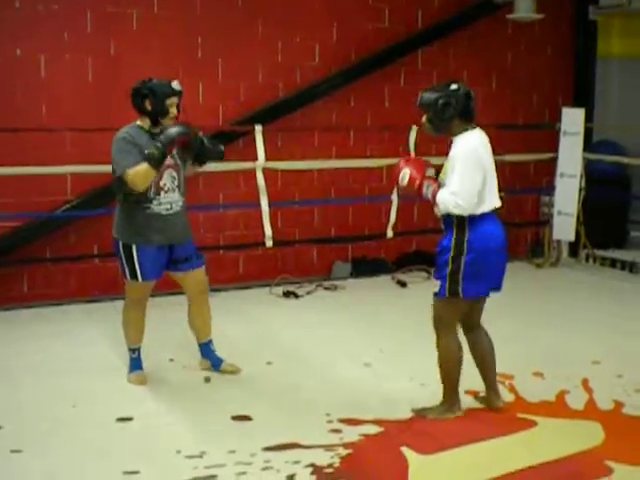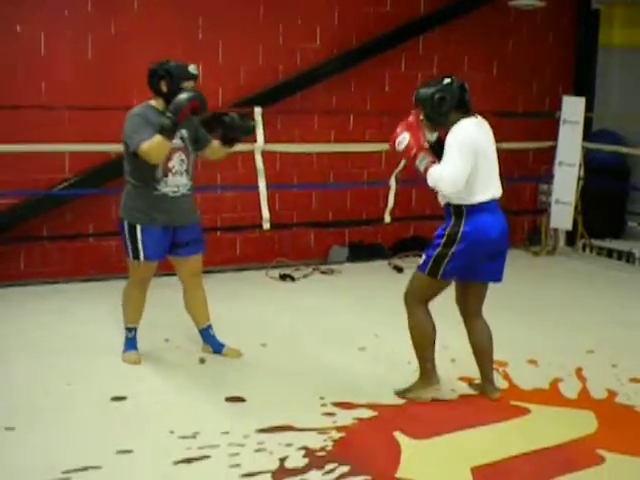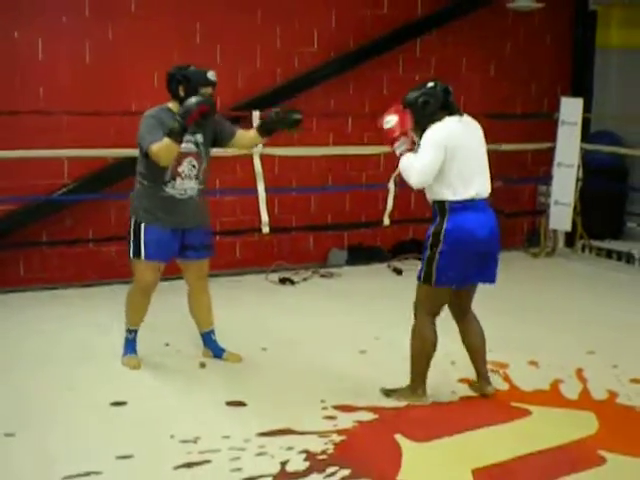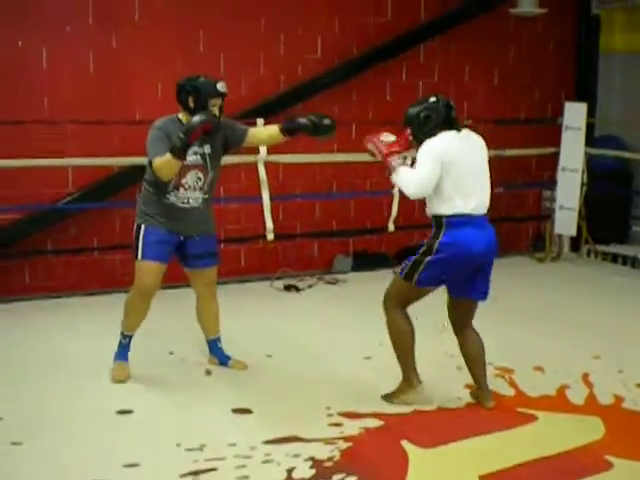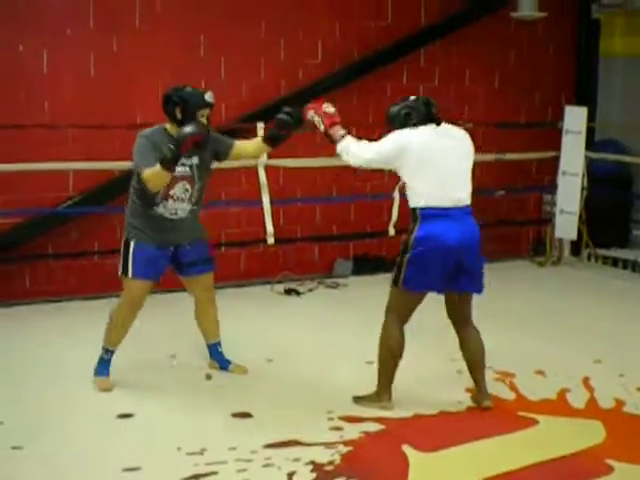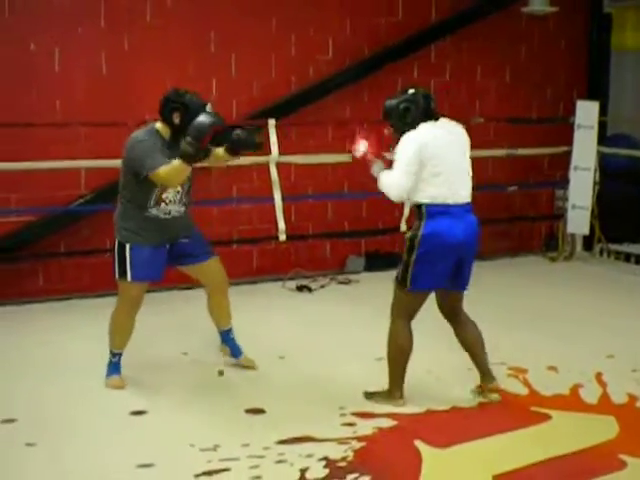
dt=0.2s
person 1, frame 1
left shoulder: (467, 147)
right shoulder: (473, 139)
left elbow: (460, 202)
left wrist: (424, 186)
right wrist: (432, 177)
left hip: (468, 238)
right hip: (486, 233)
left knee: (444, 325)
right knee: (470, 322)
left ankle: (450, 404)
right ankle: (492, 394)
person 1, frame 2
left shoulder: (463, 134)
right shoulder: (477, 125)
left elbow: (449, 184)
left wrist: (419, 154)
right wrist: (429, 143)
left hip: (467, 227)
right hip: (491, 223)
left knee: (414, 298)
right knee: (471, 311)
left ankle: (428, 380)
right ankle: (488, 383)
person 1, frame 3
left shoulder: (439, 132)
right shoulder: (470, 126)
left elbow: (417, 177)
left wrist: (400, 142)
right wrist: (414, 137)
left hip: (454, 225)
right hip: (484, 222)
left knee: (424, 313)
right knee: (462, 309)
left ankle: (416, 388)
right ankle: (483, 380)
person 1, frame 4
left shoulder: (436, 146)
right shoulder: (475, 141)
left elbow: (416, 188)
left wrist: (393, 158)
right wrist: (410, 153)
left hip: (450, 239)
right hip: (483, 237)
left knee: (393, 302)
right knee: (462, 322)
left ankle: (410, 383)
right ankle: (483, 392)
person 1, frame 5
left shoulder: (406, 140)
right shoulder: (462, 137)
left elbow: (360, 155)
left wrist: (332, 126)
left hip: (429, 234)
right hip: (466, 229)
left knee: (395, 317)
right knee: (462, 319)
left ankle: (383, 393)
right ankle: (482, 392)
person 1, frame 6
left shoulder: (415, 139)
right shoulder: (456, 131)
left elbow: (397, 191)
left wrist: (371, 160)
left hip: (433, 230)
right hip: (466, 225)
left knee: (401, 315)
right knee: (453, 311)
left ankle: (394, 391)
right ankle: (488, 379)
person 2, frame 1
left shoulder: (172, 133)
right shoulder: (127, 138)
left elbow: (183, 171)
right elbow: (137, 181)
left wrist: (201, 155)
right wrist: (161, 148)
left hip: (177, 232)
right hip: (140, 235)
left knee: (199, 288)
right knee: (137, 298)
left ankle: (208, 355)
right ankle: (135, 361)
person 2, frame 2
left shoulder: (187, 119)
right shoulder: (139, 116)
left elbow: (211, 152)
right elbow: (153, 154)
left wrist: (230, 135)
right wrist: (172, 119)
left hip: (184, 215)
right hip: (145, 216)
left knee: (193, 276)
right knee: (140, 278)
left ankle: (210, 340)
right ankle: (130, 340)
person 2, frame 3
left shoulder: (208, 121)
right shoulder: (154, 118)
left elbow: (243, 139)
right elbow: (161, 156)
left wrist: (270, 126)
right wrist: (182, 122)
left hip: (192, 217)
right hip: (154, 216)
left knee: (198, 279)
right knee: (145, 282)
left ankle: (210, 344)
right ankle: (130, 342)
person 2, frame 4
left shoulder: (220, 129)
right shoulder: (162, 129)
left elbow: (260, 135)
right elbow: (163, 171)
left wrist: (297, 126)
right wrist: (184, 140)
left hip: (198, 225)
right hip: (157, 221)
left knee: (207, 287)
right knee: (145, 286)
left ankle: (216, 351)
right ankle: (123, 350)
person 2, frame 5
left shoulder: (207, 140)
right shoulder: (148, 140)
left elbow: (245, 149)
right elbow: (153, 183)
left wrist: (274, 134)
right wrist: (174, 151)
left hip: (187, 234)
right hip: (145, 234)
left knee: (206, 293)
right knee: (132, 301)
left ankle: (217, 356)
right ankle: (103, 363)
person 2, frame 6
left shoulder: (185, 138)
right shoulder: (142, 142)
left elbow: (215, 157)
right elbow: (168, 178)
left wrist: (234, 145)
right wrist: (194, 145)
left hip: (179, 229)
right hip: (139, 235)
left knee: (218, 279)
right knee: (129, 302)
left ankle: (230, 346)
right ankle: (113, 364)
